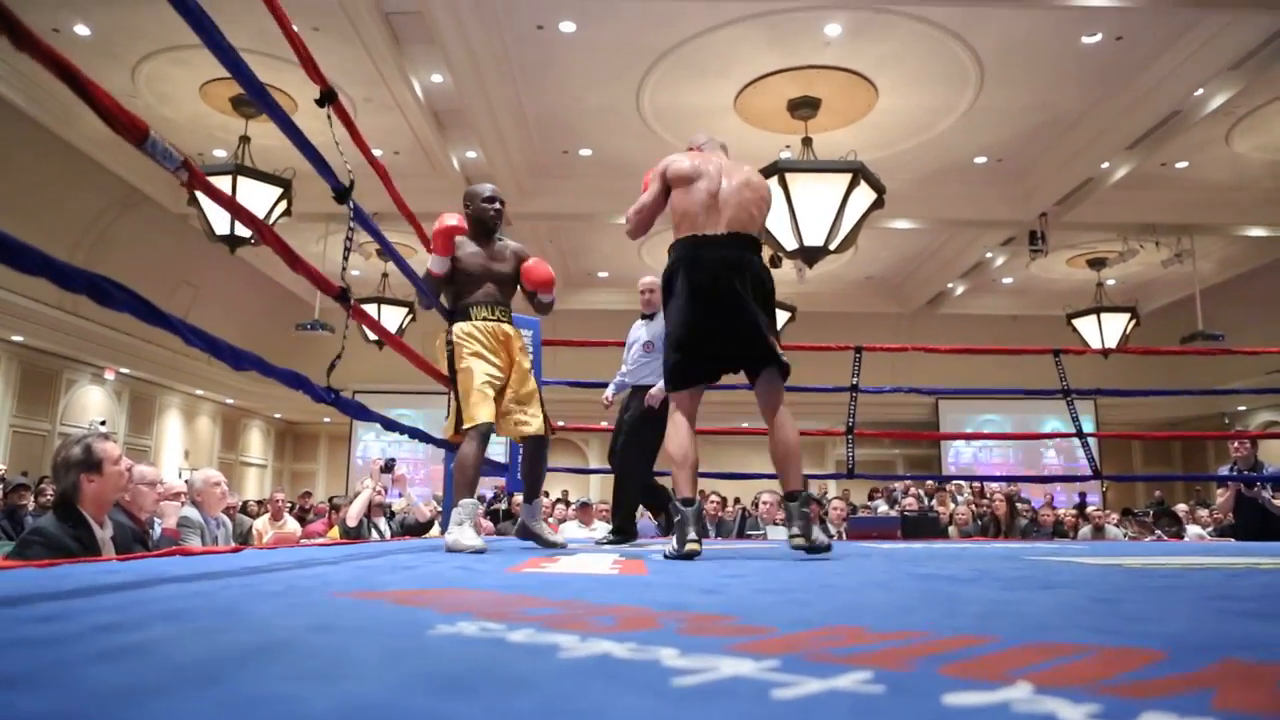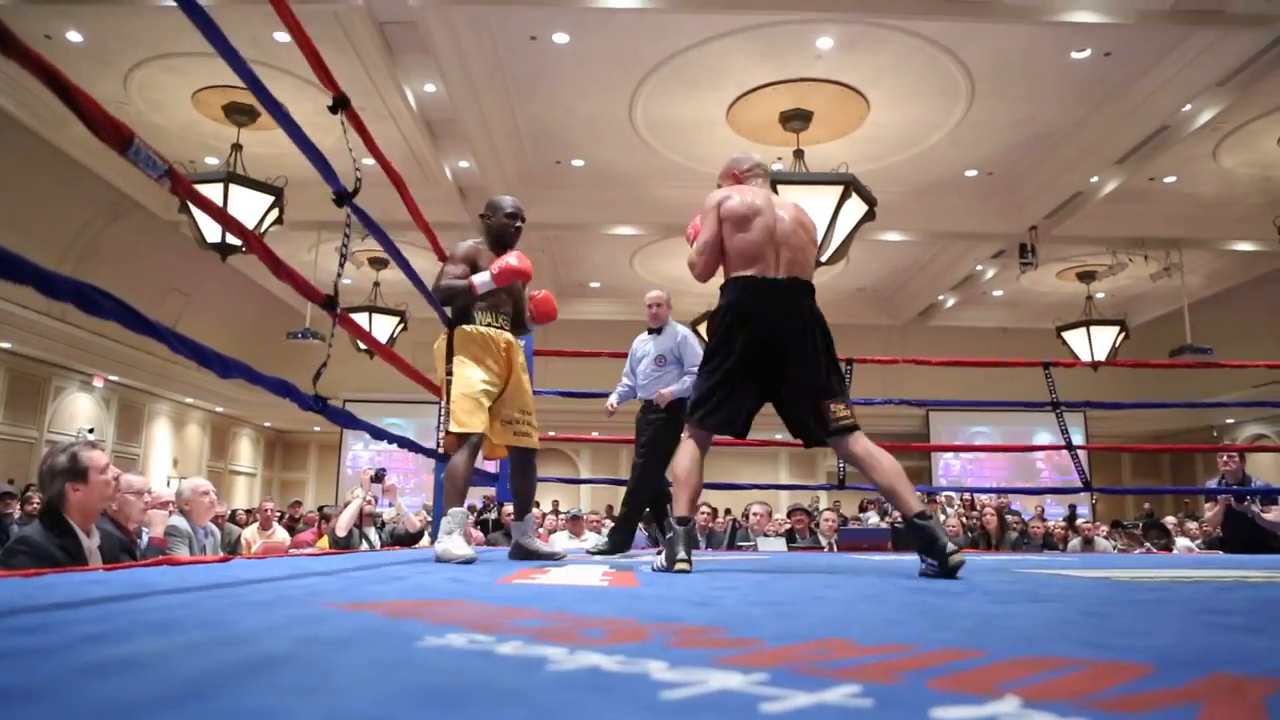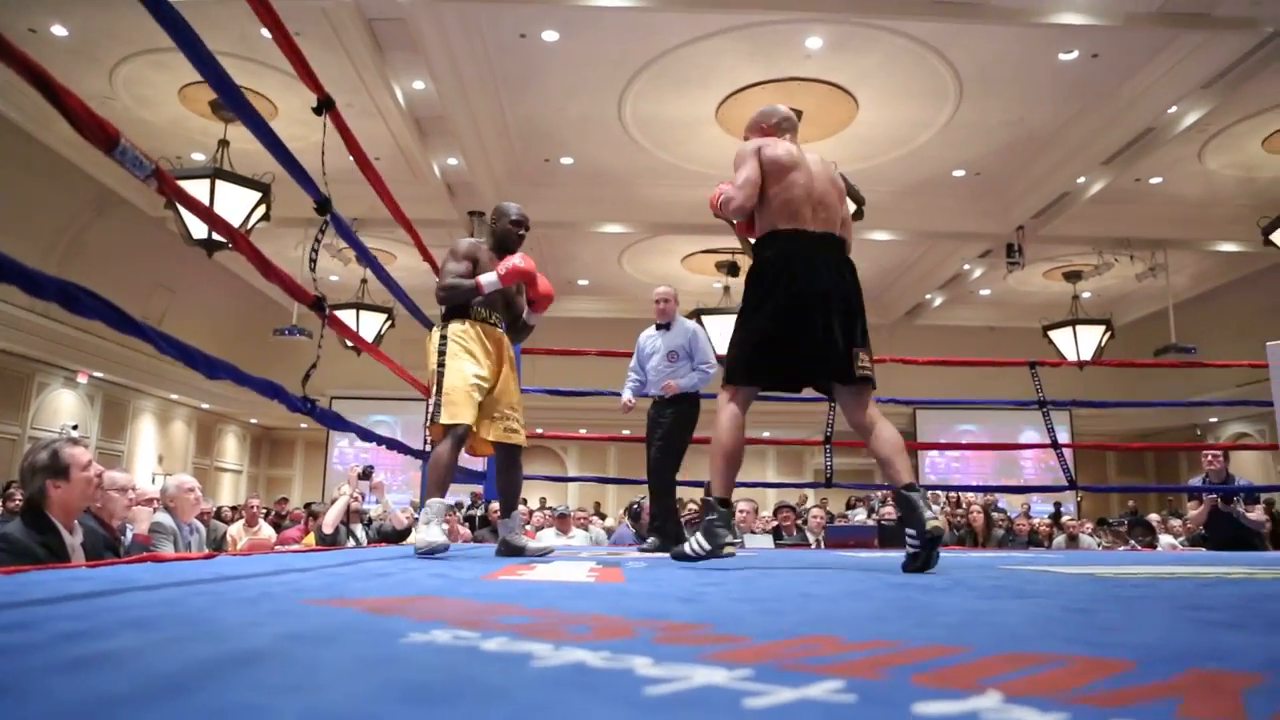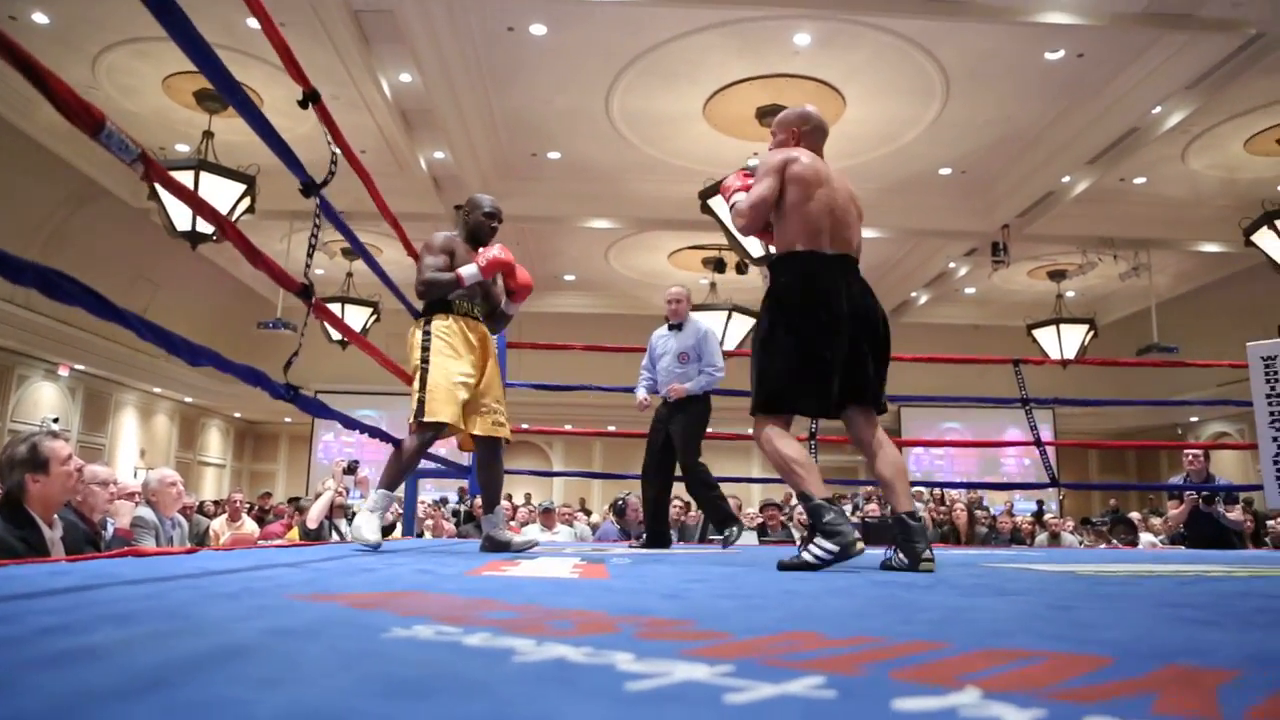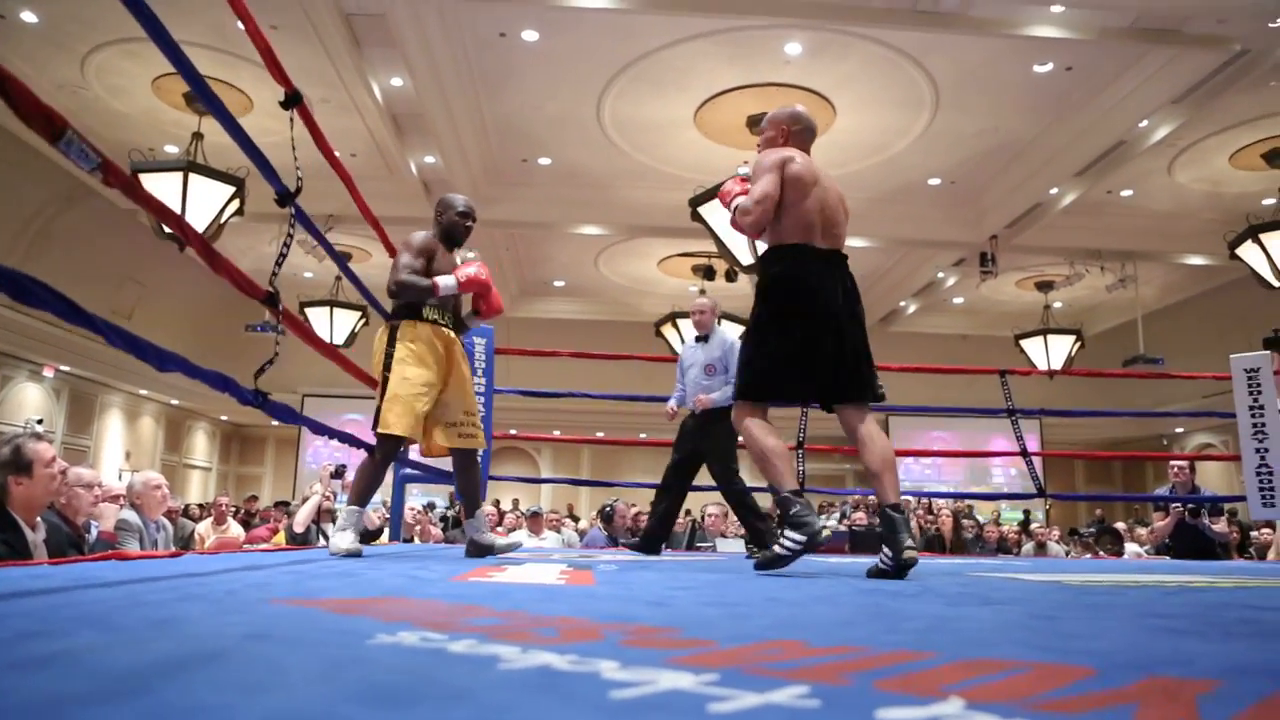
dt=0.2s
person 1, frame 1
left shoulder: (677, 164)
right shoulder: (757, 183)
left elbow: (635, 225)
left wrist: (661, 192)
left hip: (692, 273)
right hip: (743, 275)
left knee: (683, 408)
right knee: (773, 402)
left ankle: (687, 524)
right ankle: (800, 515)
person 1, frame 2
left shoulder: (723, 199)
right shoulder: (801, 216)
left elbow: (699, 268)
left wrist: (701, 242)
left hip: (749, 316)
right hip: (801, 319)
left knee: (697, 436)
right knee: (849, 441)
left ankle: (677, 542)
right ankle: (931, 535)
person 1, frame 3
left shoulder: (759, 149)
right shoulder: (828, 172)
left elbow: (740, 205)
left wrist: (722, 201)
left hip: (782, 270)
right hip: (836, 274)
left knee: (734, 398)
right knee: (859, 406)
left ankle: (714, 523)
right ankle: (918, 513)
person 1, frame 4
left shoulder: (781, 161)
right shoulder: (845, 189)
left elbow: (749, 222)
left wrist: (736, 193)
left hip: (800, 291)
right hip: (852, 294)
left knee: (770, 422)
right knee: (864, 425)
left ankle: (830, 523)
right ankle: (911, 535)
person 1, frame 5
left shoulder: (776, 159)
right shoulder: (831, 187)
left elbow: (754, 221)
left wrist: (735, 198)
left hip: (790, 284)
right hip: (837, 287)
left knee: (749, 412)
right knee: (856, 414)
left ankle: (798, 516)
right ankle: (896, 531)
person 2, frame 1
left shoulder: (515, 252)
right shoulder: (453, 245)
left elbow: (544, 307)
left wrist: (545, 291)
right wrist: (438, 257)
left hip: (510, 340)
right hip: (469, 339)
left knee: (536, 432)
right knee: (477, 428)
left ankle: (531, 520)
right ankle: (460, 525)
person 2, frame 2
left shoulder: (516, 267)
right shoulder: (467, 251)
right elbow: (440, 293)
left wrist: (536, 316)
right wrist: (490, 279)
left hip: (508, 351)
right hip: (469, 344)
left knee: (524, 445)
right knee: (469, 437)
left ankle: (524, 537)
right ankle: (450, 534)
person 2, frame 3
left shoulder: (516, 271)
right shoulder: (467, 249)
left elbow: (520, 331)
right elbow: (444, 292)
left wrist: (536, 310)
right wrist: (495, 279)
left hip: (499, 348)
right hip: (464, 337)
left knee: (510, 442)
right knee: (456, 429)
left ankle: (509, 534)
right ankle: (430, 522)
person 2, frame 4
left shoulder: (486, 261)
right shoulder: (443, 242)
left elbow: (496, 322)
right elbow: (424, 286)
left wrist: (514, 298)
right wrist: (477, 272)
left hip: (480, 343)
right hip: (444, 335)
left knee: (490, 438)
right knee: (429, 425)
left ankle: (495, 530)
right ankle: (371, 514)
person 2, frame 5
left shoulder: (455, 265)
right shoulder: (420, 243)
right elbow: (398, 285)
left wrist: (479, 311)
right wrist: (455, 284)
left hip: (447, 349)
right hip: (411, 340)
left knee: (467, 445)
right knee: (392, 439)
left ankle: (478, 534)
right ankle: (346, 527)
person 3, frame 1
right shoulder: (636, 327)
left wrist: (661, 389)
right wrist: (612, 389)
left hip: (654, 398)
right hip: (635, 395)
left knee: (629, 461)
right knee: (618, 457)
left ankle: (624, 529)
right ankle: (664, 507)
person 3, frame 2
left shoulder: (681, 336)
right shoulder: (639, 342)
left elbow: (696, 372)
right elbow: (630, 379)
left wrist: (672, 392)
right wrist: (614, 398)
left hip: (669, 411)
right hip: (647, 410)
left knee: (644, 471)
right knee: (651, 474)
left ankle: (619, 537)
person 3, frame 3
left shoulder: (691, 331)
right shoulder: (645, 337)
left elbow: (708, 367)
right elbow: (636, 374)
left wrist: (680, 384)
right wrist: (628, 393)
left hip: (682, 404)
right hip: (658, 405)
left knee: (662, 464)
right knee: (655, 469)
left ankle: (665, 532)
right ankle: (667, 534)
person 3, frame 4
left shoulder: (702, 332)
right shoulder: (657, 336)
left elbow: (715, 372)
right elbow: (647, 372)
left wrist: (686, 388)
right wrist: (642, 392)
left hip: (693, 405)
right hip: (667, 407)
left knee: (690, 464)
right knee: (654, 468)
left ankle: (728, 523)
right ankle: (656, 534)
person 3, frame 5
left shoulder: (729, 344)
right shoulder: (688, 349)
left wrist: (712, 399)
right wrist: (674, 402)
left hip: (720, 419)
right hip: (696, 419)
left knee: (726, 478)
right knee: (675, 478)
left ankle: (764, 539)
right ankle: (651, 539)
